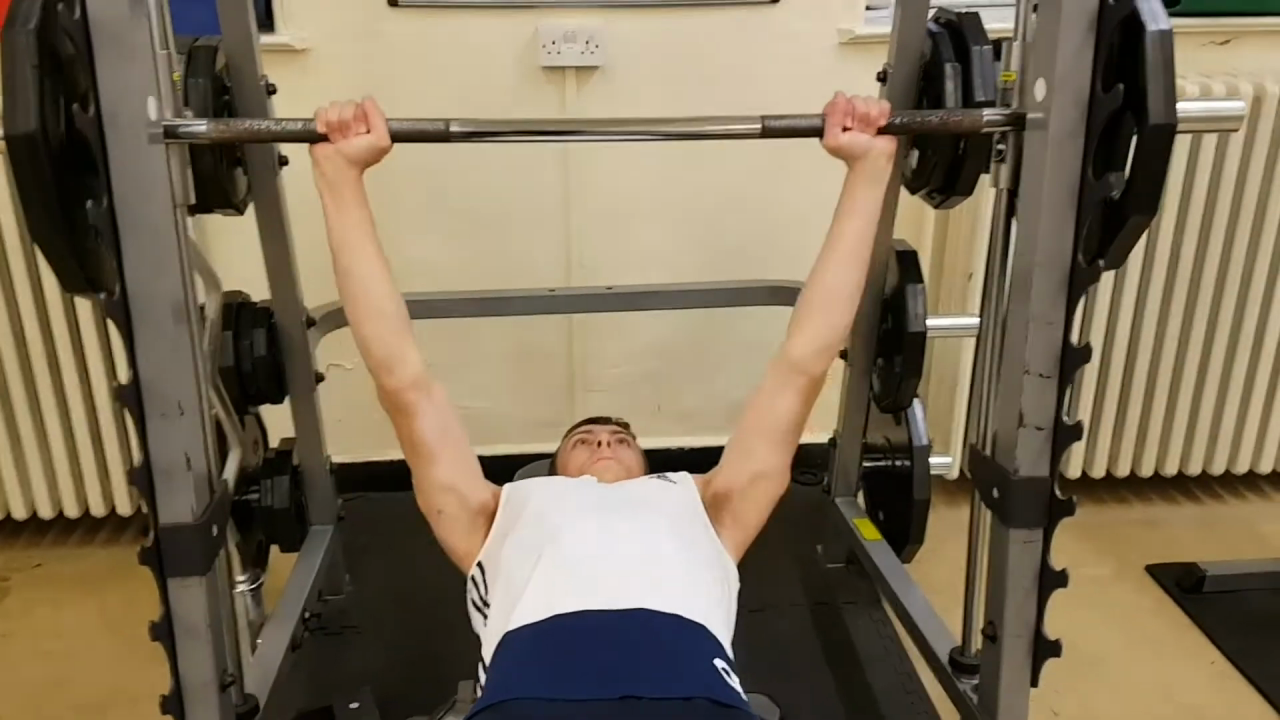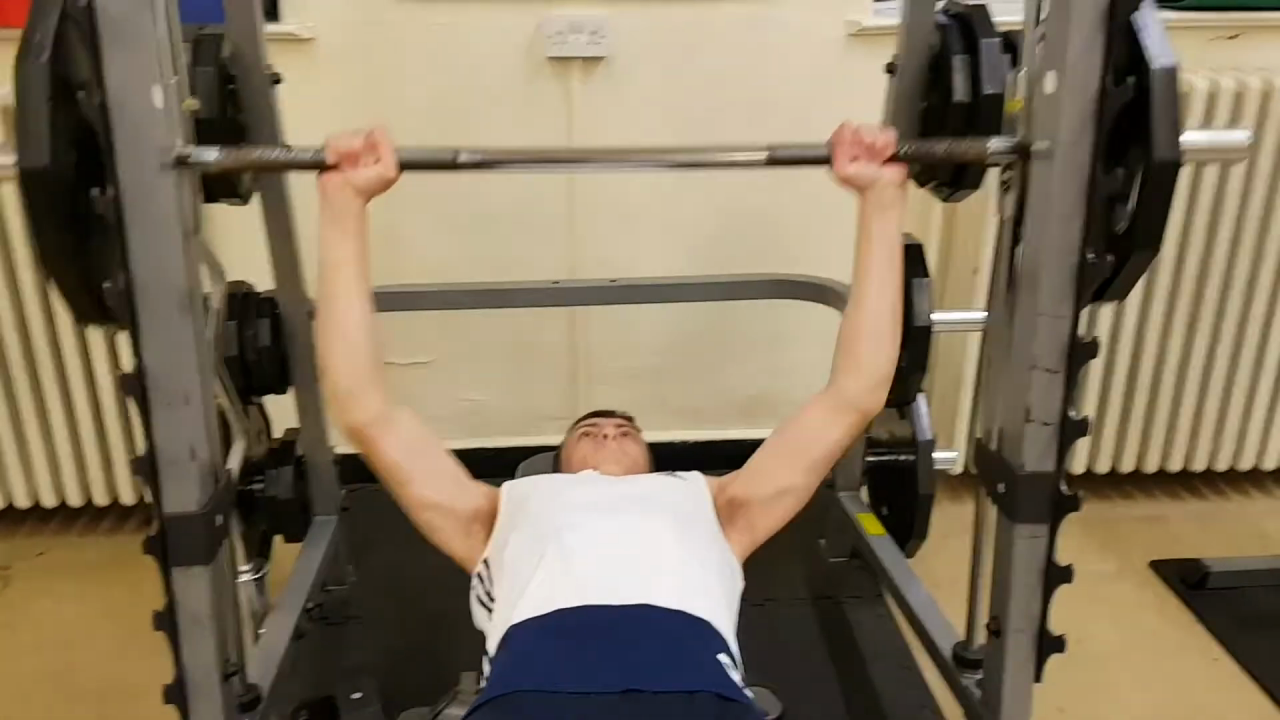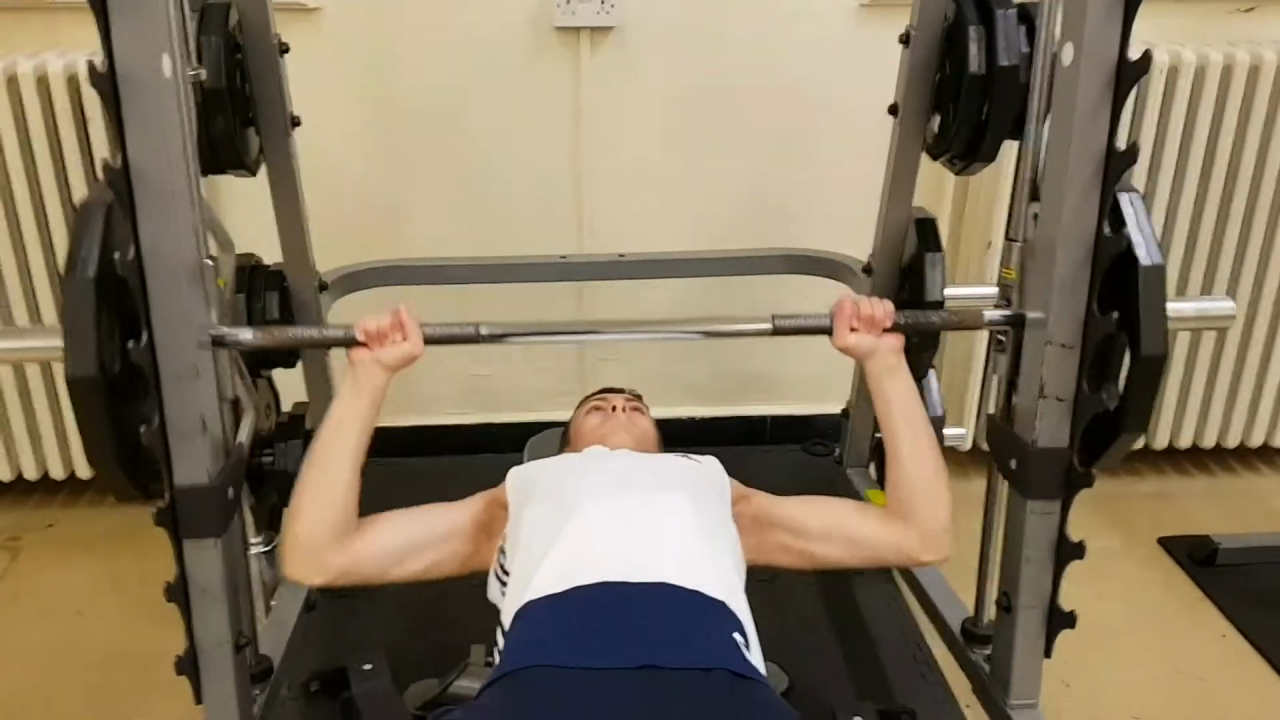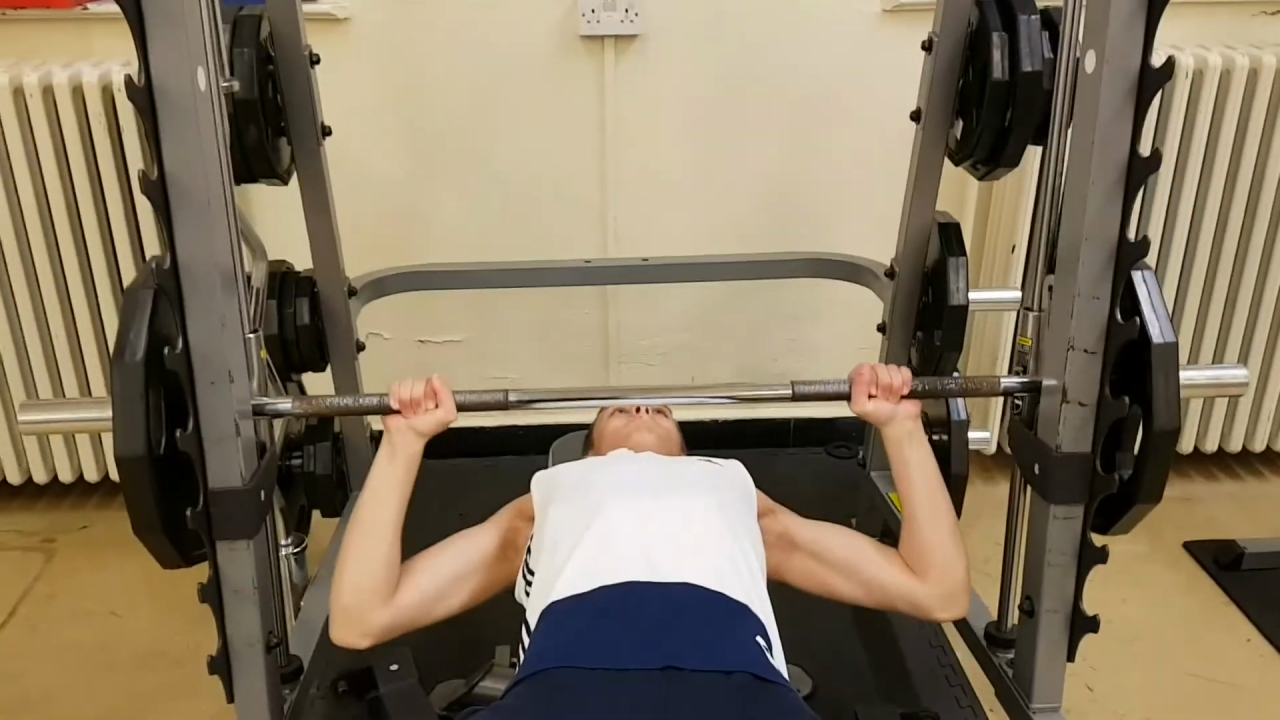
dt=0.5s
person 1, frame 1
left shoulder: (700, 504)
right shoulder: (502, 514)
left elbow: (802, 363)
right elbow: (403, 376)
left wrist: (868, 166)
right wrist: (341, 172)
person 1, frame 2
left shoulder: (708, 505)
right shoulder: (508, 509)
left elbow: (855, 395)
right elbow: (363, 407)
left wrist: (881, 195)
right wrist: (344, 200)
person 1, frame 3
left shoulder: (714, 486)
right shoulder: (519, 494)
left elbow: (922, 534)
right elbow: (314, 555)
left wrist: (883, 362)
right wrist: (367, 378)
person 1, frame 4
left shoulder: (739, 492)
right shoulder: (543, 499)
left elbow: (939, 590)
right elbow: (360, 618)
left wrist: (899, 425)
right wrist: (404, 440)
